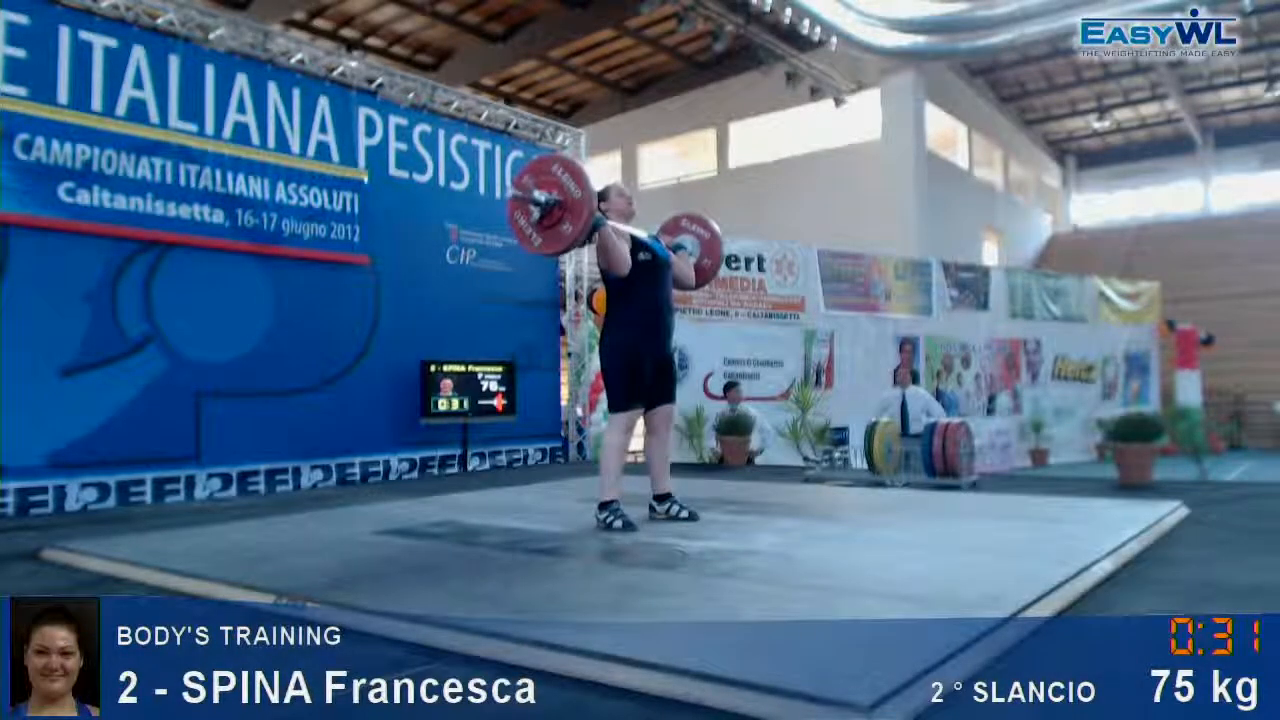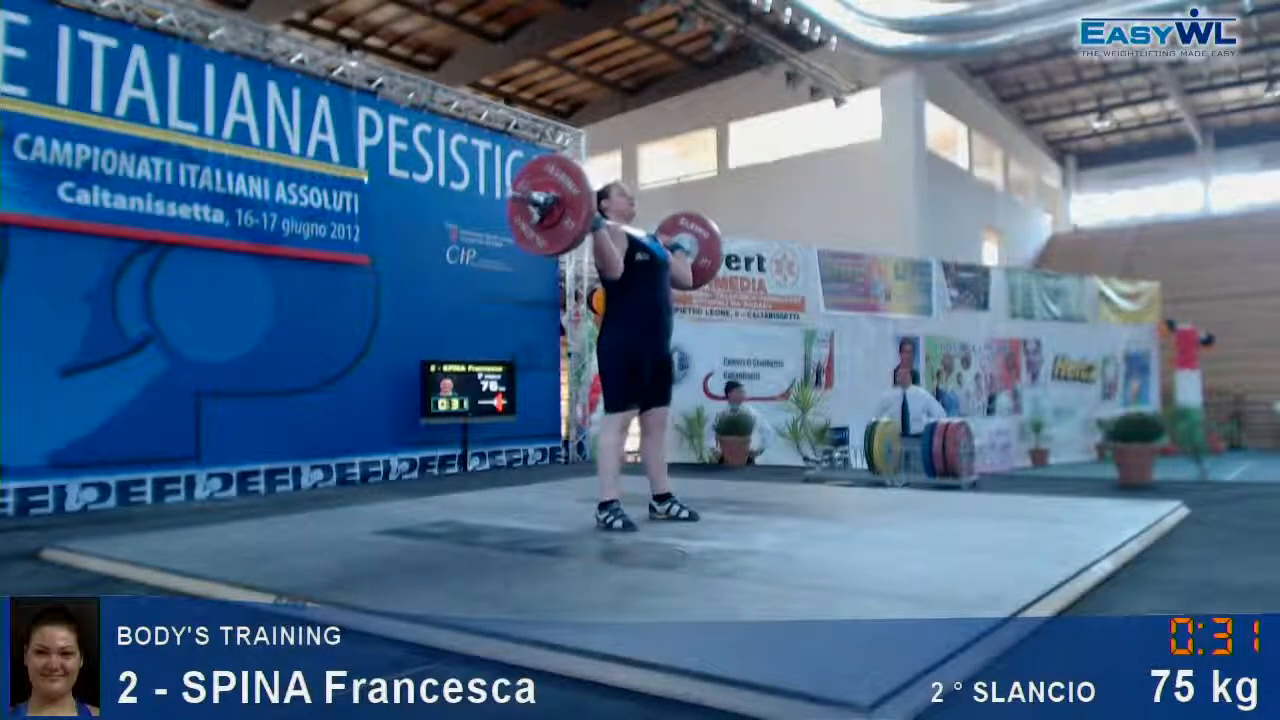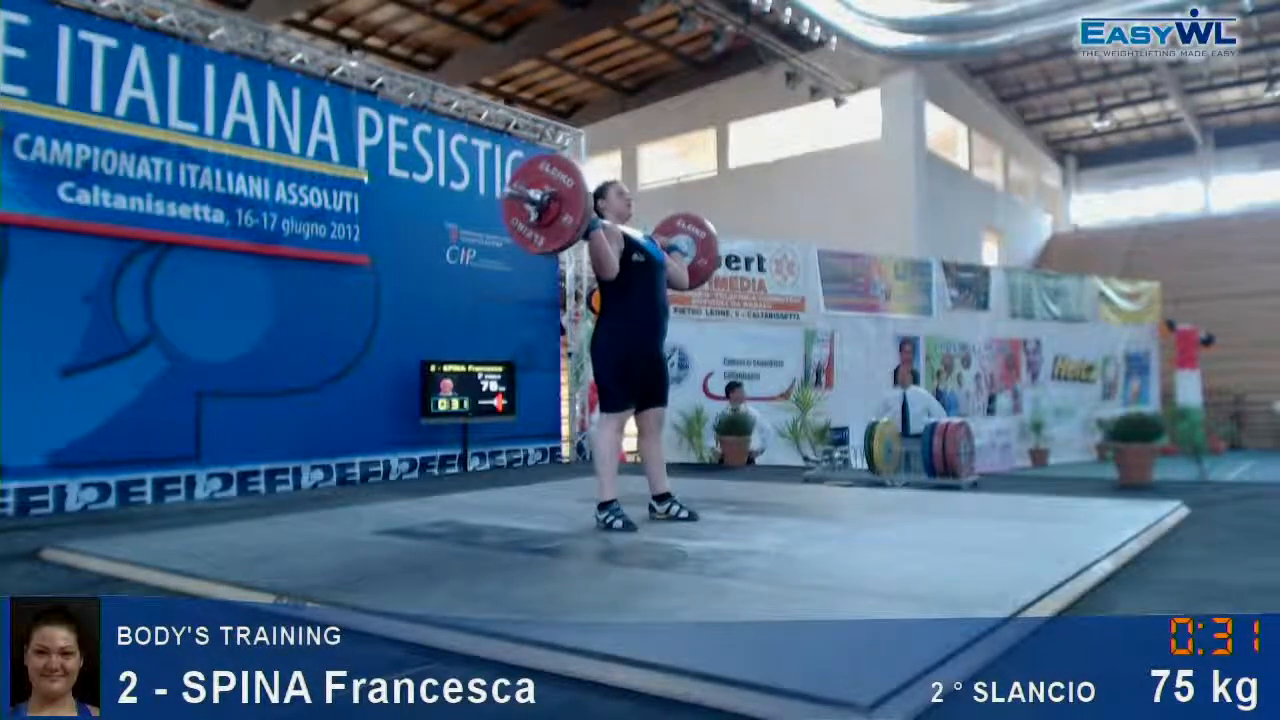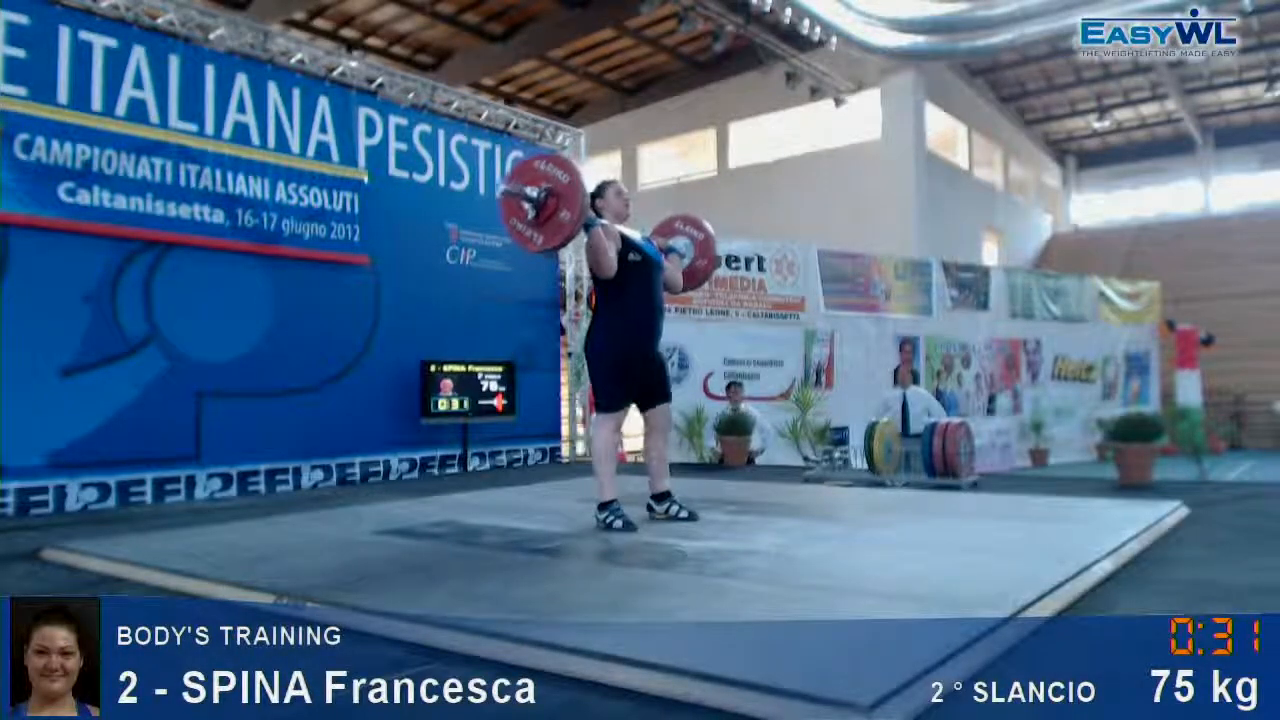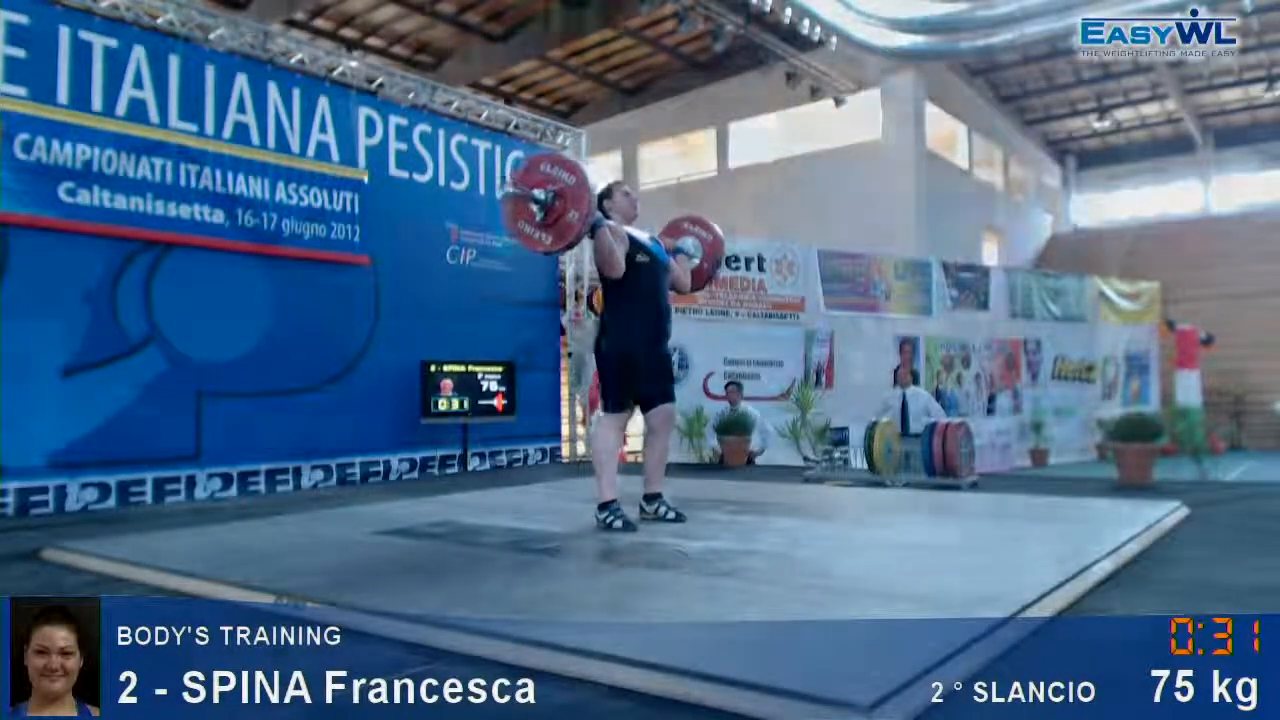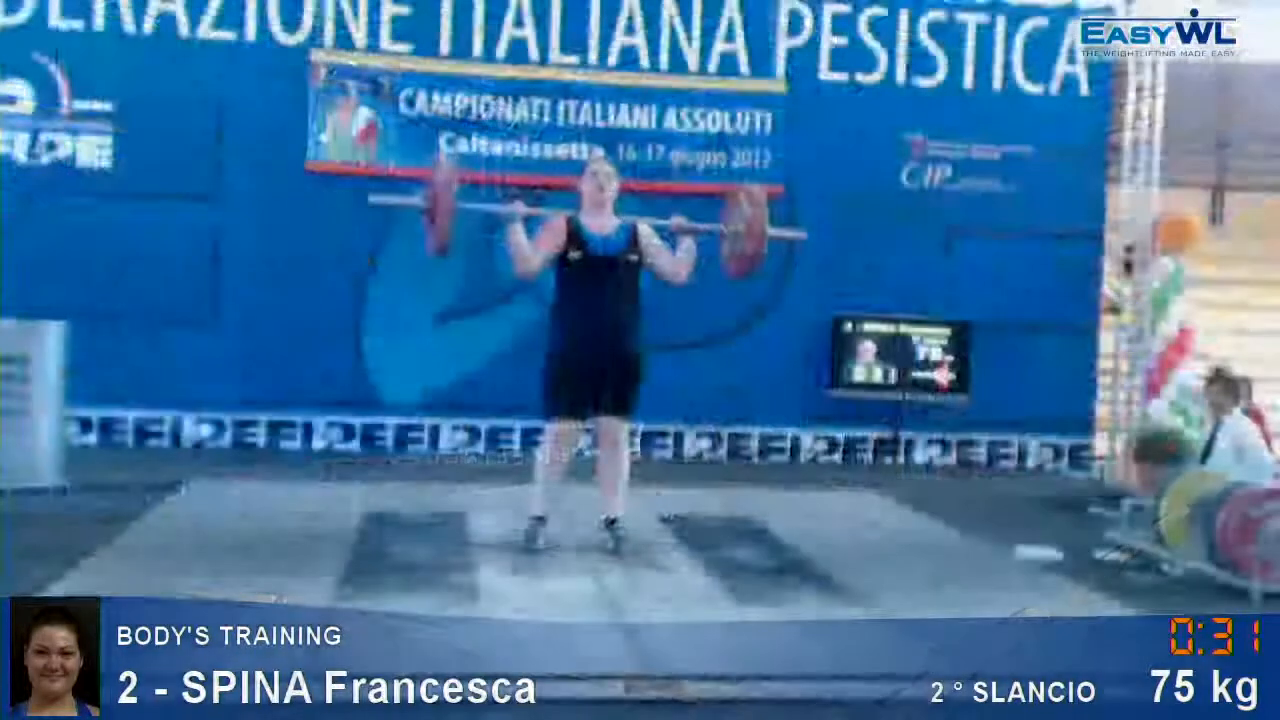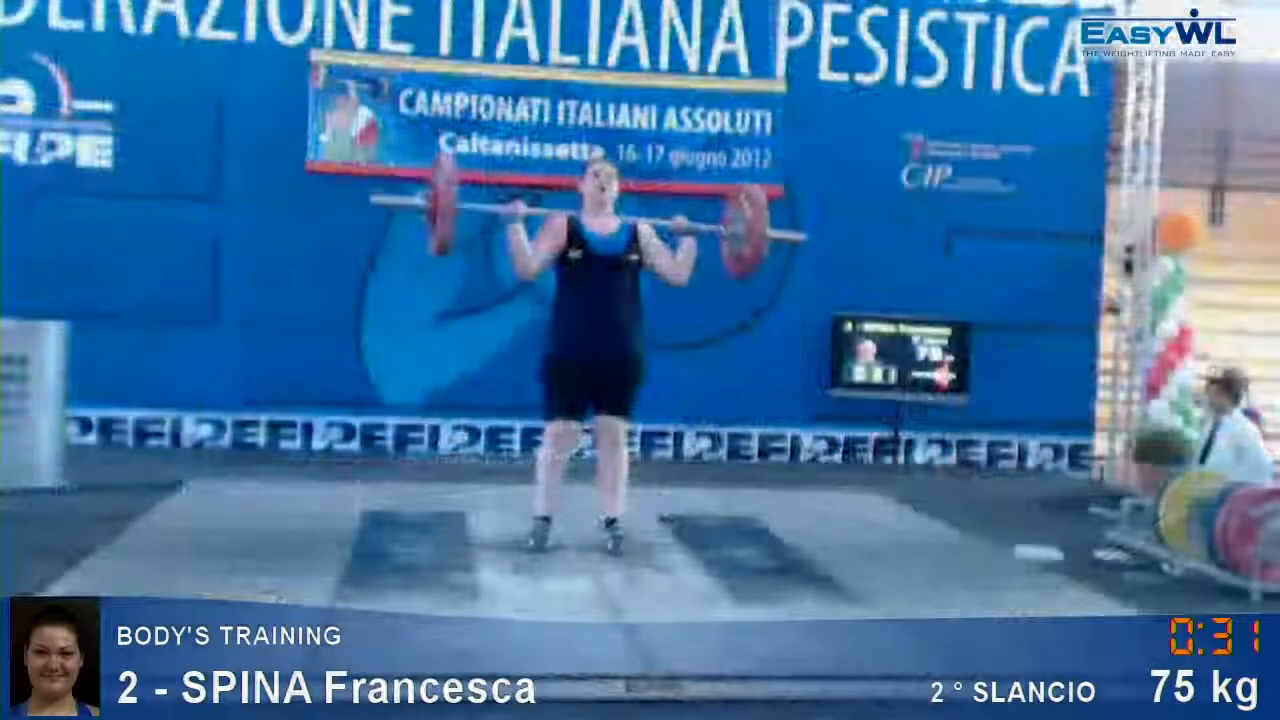
dt=0.3s
person 1, frame 1
left shoulder: (650, 241)
right shoulder: (611, 236)
left elbow: (688, 278)
right elbow: (621, 267)
left wrist: (676, 247)
right wrist: (599, 226)
left hip: (658, 345)
right hip: (625, 343)
left knee: (661, 421)
right knee: (623, 420)
left ankle: (662, 499)
right ankle: (607, 505)
person 1, frame 2
left shoulder: (649, 240)
right shoulder: (610, 233)
left elbow: (684, 279)
right elbow: (614, 269)
left wrist: (676, 247)
right wrist: (597, 226)
left hip: (656, 345)
right hip: (623, 342)
left knee: (656, 422)
right knee: (618, 420)
left ankle: (662, 499)
right ankle: (607, 506)
person 1, frame 3
left shoulder: (647, 241)
right shoulder: (607, 233)
left elbow: (681, 280)
right elbow: (609, 270)
left wrist: (672, 248)
right wrist: (592, 227)
left hip: (650, 346)
right hip: (617, 344)
left knee: (653, 422)
right knee: (614, 420)
left ankle: (662, 499)
right ankle: (607, 506)
person 1, frame 4
left shoulder: (645, 242)
right shoulder: (605, 233)
left elbow: (675, 284)
right elbow: (606, 268)
left wrist: (671, 250)
right wrist: (590, 224)
left hip: (646, 347)
right hip: (612, 345)
left knee: (660, 418)
right knee: (610, 419)
left ankle: (661, 497)
right ankle: (607, 506)
person 1, frame 5
left shoulder: (653, 242)
right shoulder: (612, 234)
left elbow: (682, 284)
right elbow: (614, 269)
left wrist: (680, 252)
right wrist: (597, 227)
left hip: (655, 346)
right hip: (621, 344)
left knee: (663, 418)
right knee: (614, 419)
left ankle: (652, 498)
right ankle: (607, 505)
person 1, frame 6
left shoulder: (638, 233)
right shoulder: (562, 226)
left elbow: (679, 273)
right elbow: (526, 266)
left wrist: (686, 236)
right wrist: (514, 223)
left hip: (622, 353)
right hip: (571, 352)
left knee: (614, 435)
right knee: (560, 433)
left ankle: (613, 520)
right ankle: (537, 517)
person 1, frame 7
left shoulder: (639, 233)
right shoulder: (562, 226)
left elbow: (678, 274)
right elbow: (527, 268)
left wrist: (687, 236)
right wrist: (515, 223)
left hip: (621, 353)
right hip: (569, 351)
left knee: (613, 434)
right knee: (560, 433)
left ankle: (612, 521)
right ankle: (542, 518)
